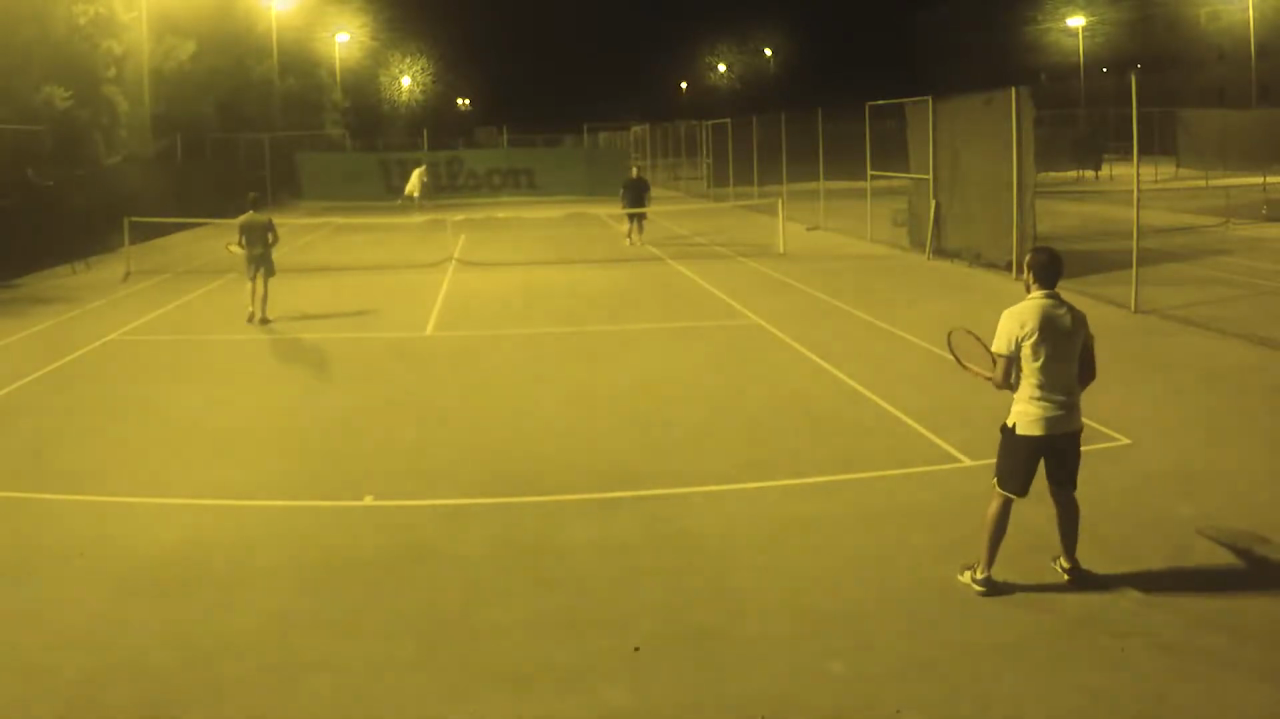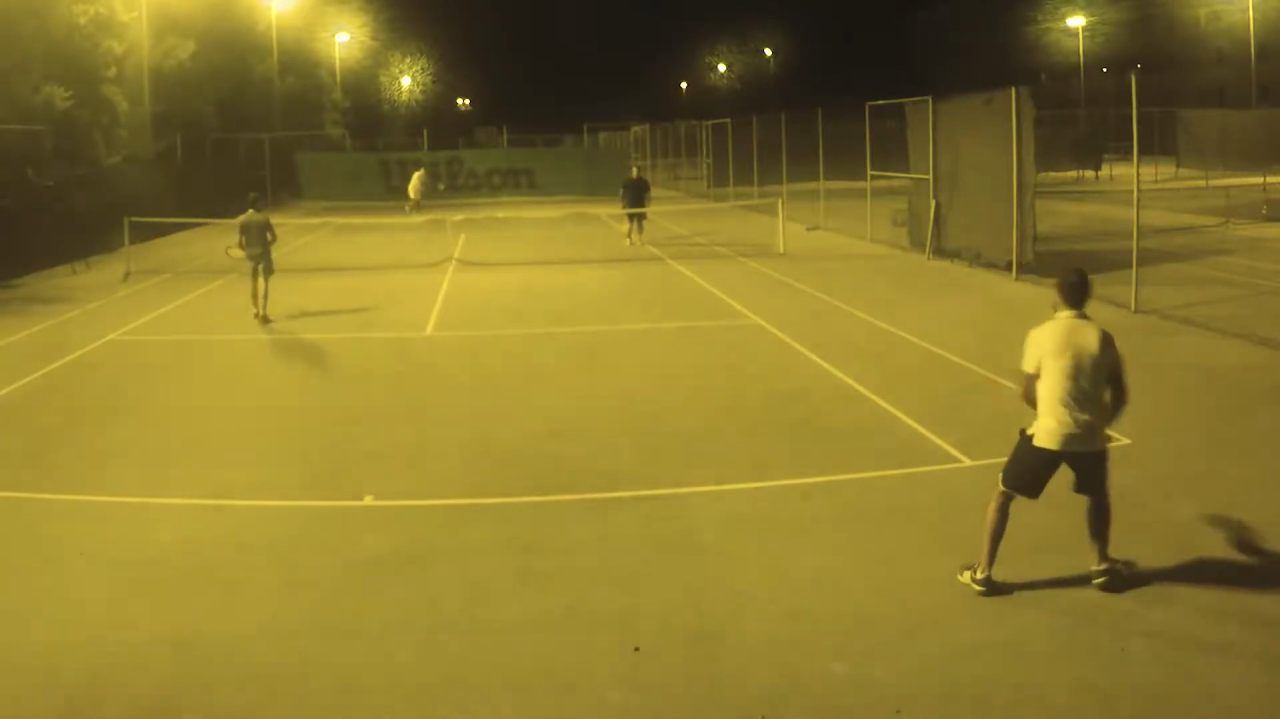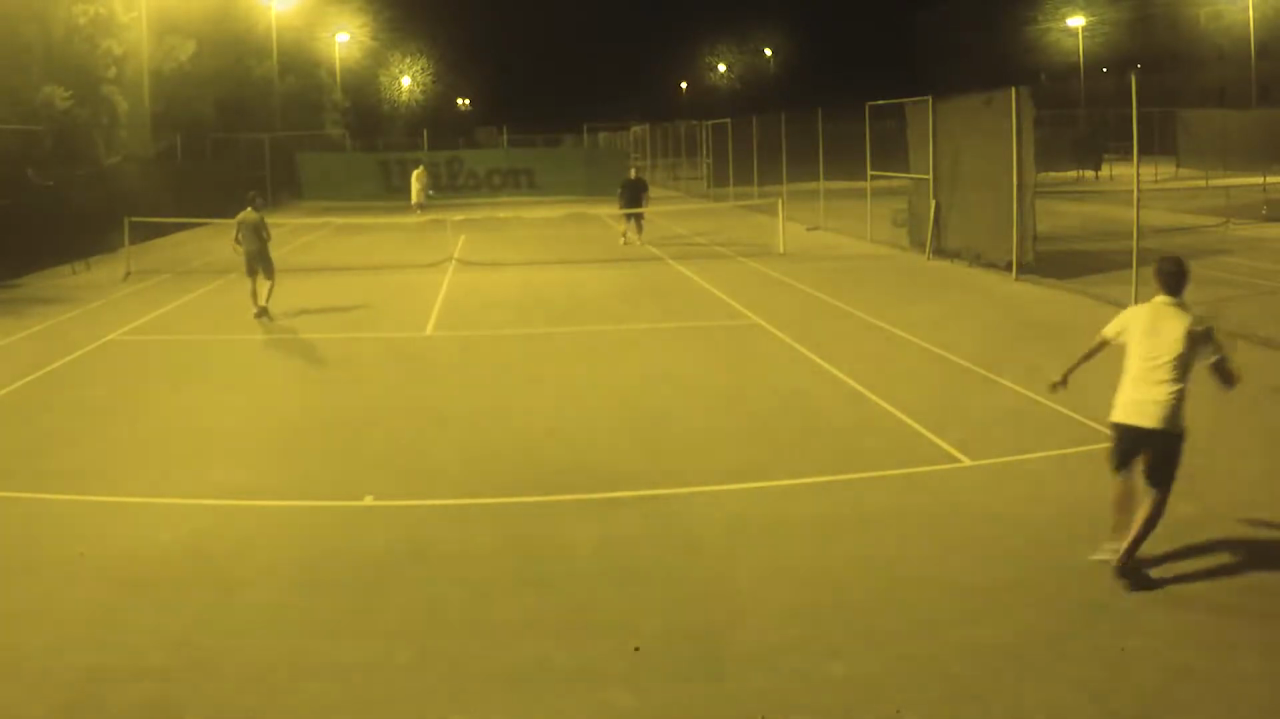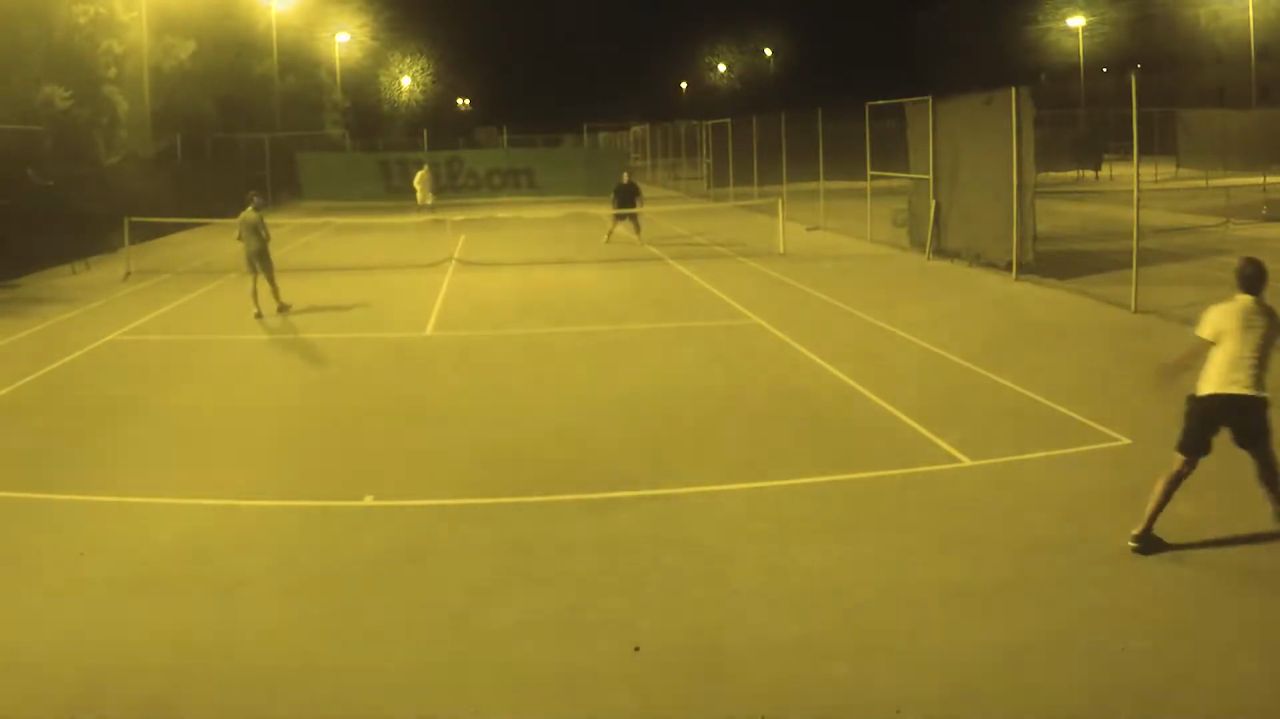
dt=0.3s
person 1, frame 1
left shoulder: (1015, 317)
right shoulder: (1076, 317)
left elbow: (1001, 379)
right elbow: (1089, 374)
left wrist: (1009, 384)
left hip: (1027, 422)
right hip: (1067, 421)
left knee: (1003, 496)
right knee: (1064, 494)
left ankle: (982, 572)
right ankle: (1068, 562)
person 1, frame 2
left shoulder: (1041, 336)
right shoulder: (1103, 338)
left elbow: (1029, 394)
right elbow: (1119, 397)
left hip: (1047, 434)
right hip: (1090, 437)
left knee: (1002, 496)
right knee: (1098, 495)
left ankle: (984, 572)
right ankle: (1103, 564)
person 1, frame 3
left shoulder: (1132, 315)
right shoulder: (1195, 328)
left elbow: (1094, 348)
right elbow: (1227, 381)
left wrist: (1065, 374)
left hip: (1124, 416)
right hip: (1164, 422)
left knee: (1123, 475)
right knee: (1158, 493)
left ankle: (1116, 541)
right ankle: (1125, 552)
person 1, frame 4
left shoulder: (1220, 312)
left elbow: (1201, 350)
left wrist: (1173, 369)
left hip: (1209, 396)
right hip: (1249, 398)
left knee: (1183, 466)
left ankle: (1143, 531)
